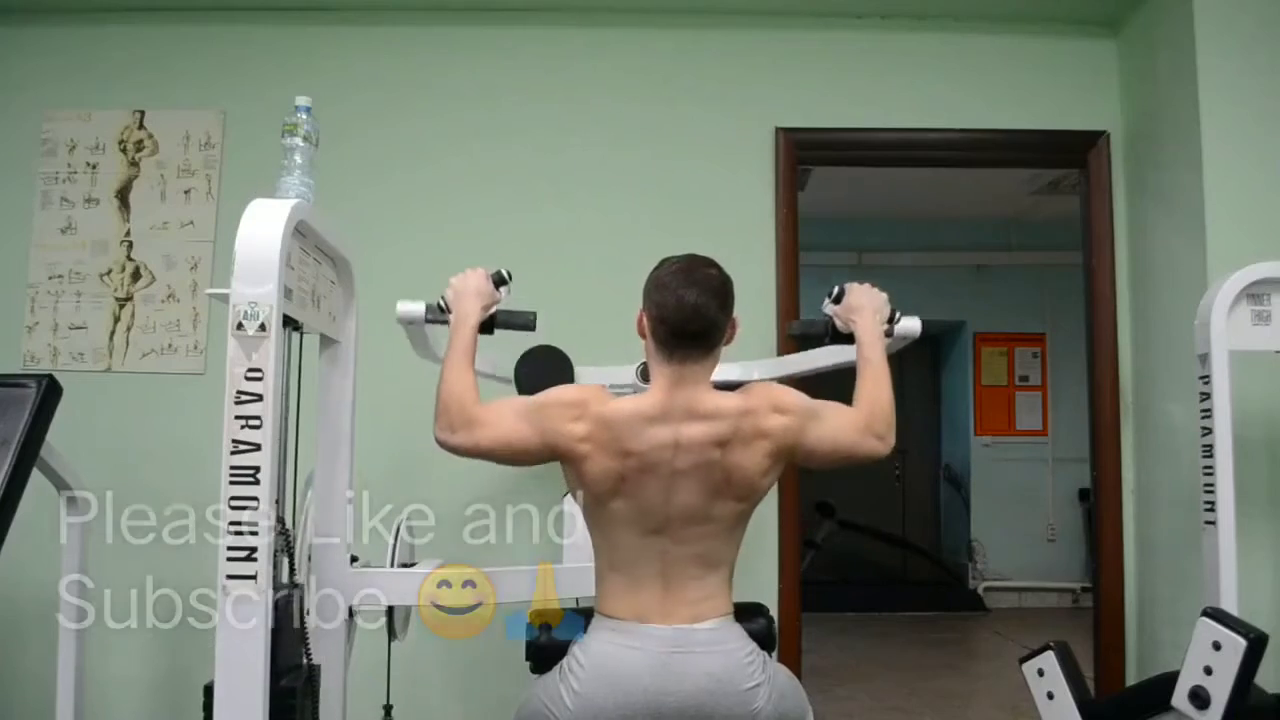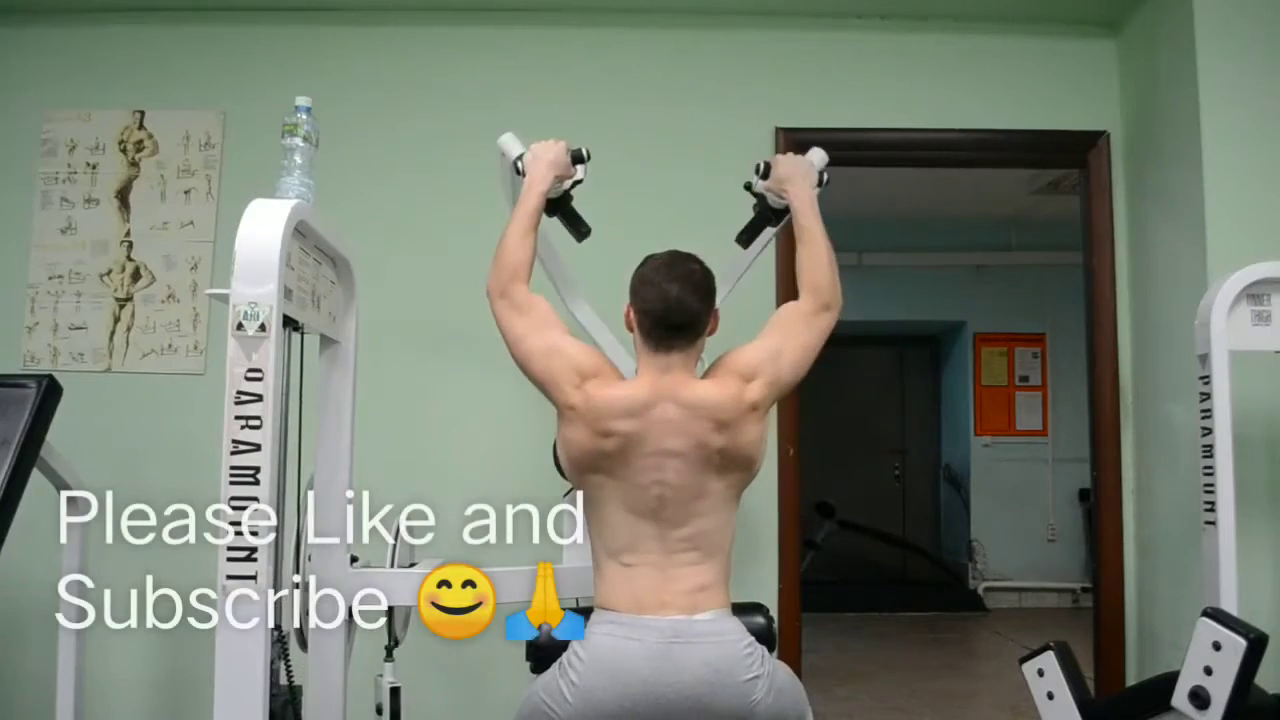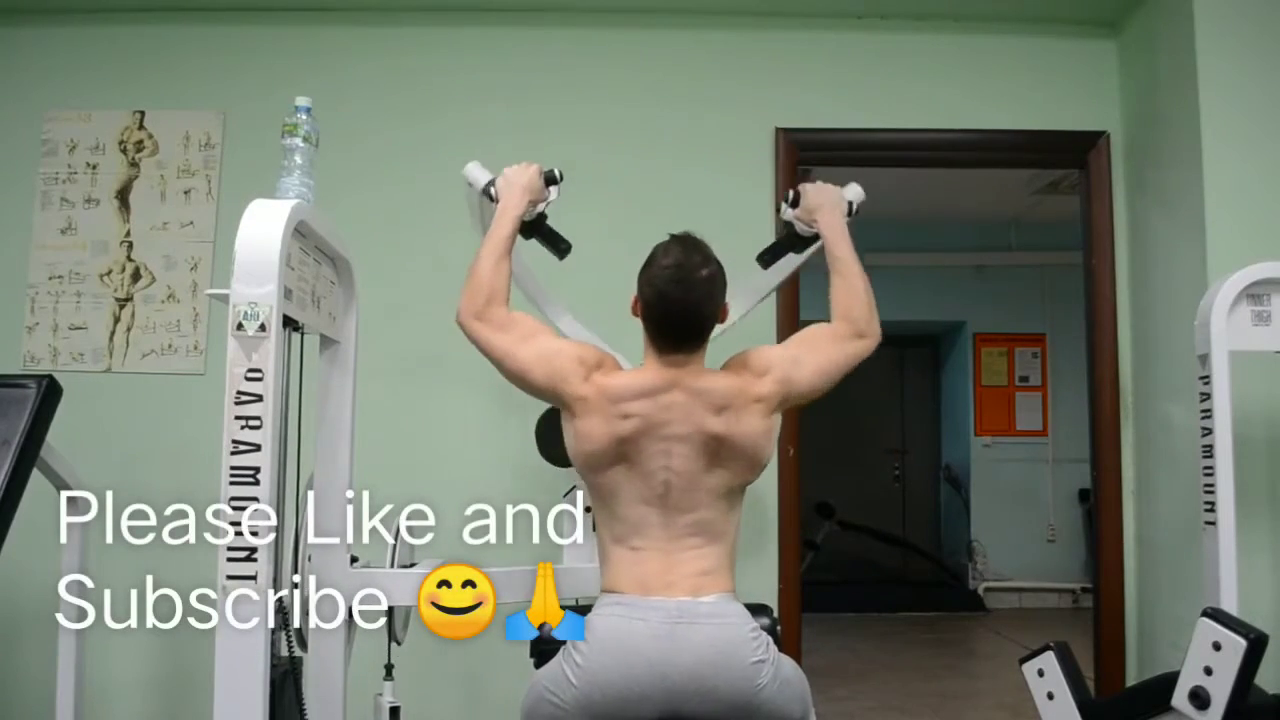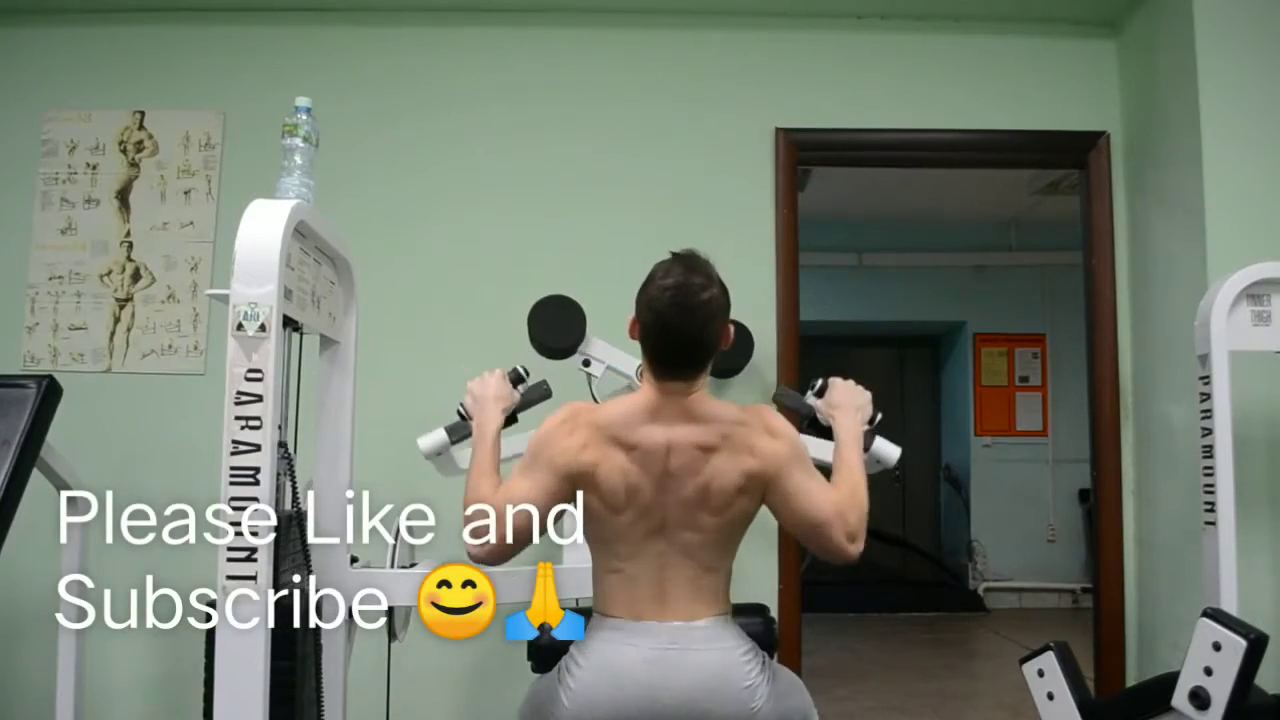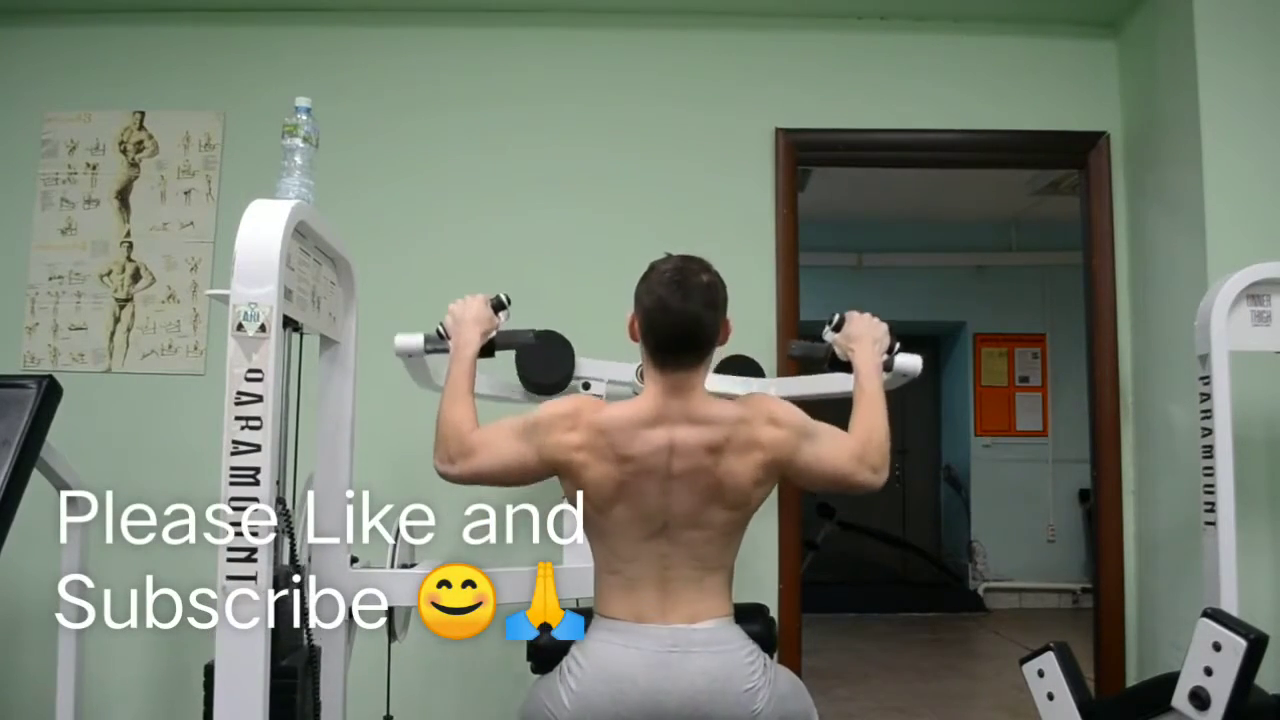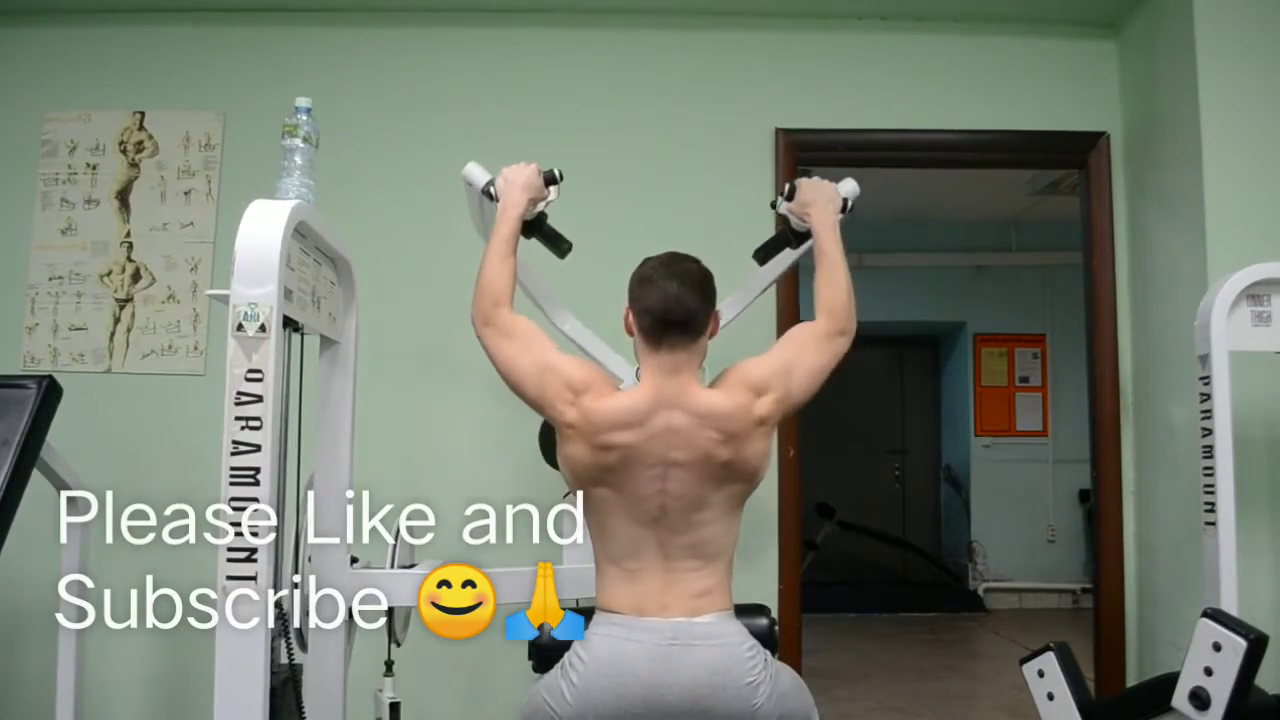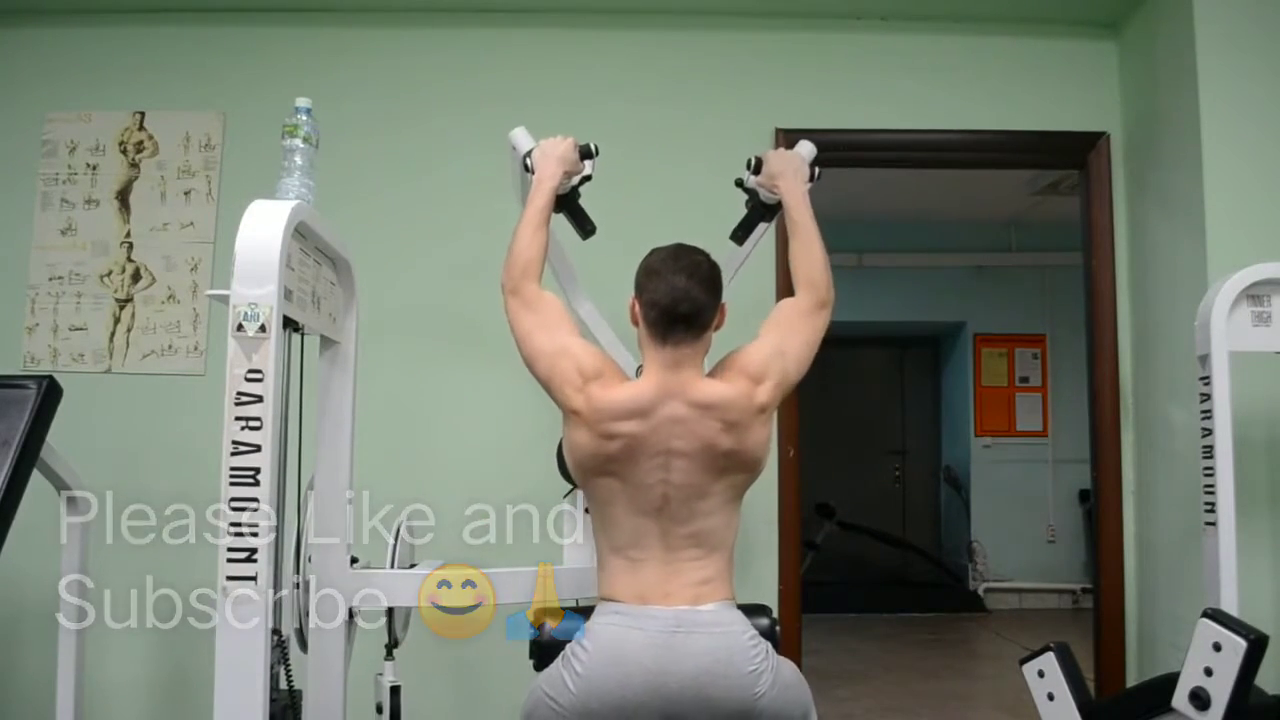
dt=0.7s
person 1, frame 1
left shoulder: (582, 423)
right shoulder: (767, 422)
left elbow: (455, 427)
right elbow: (877, 434)
left wrist: (467, 313)
right wrist: (868, 327)
left hip: (610, 671)
right hip: (724, 671)
person 1, frame 2
left shoulder: (585, 400)
right shoulder: (744, 400)
left elbow: (506, 292)
right elbow: (820, 304)
left wrist: (538, 182)
right wrist: (800, 196)
left hip: (609, 663)
right hip: (722, 661)
person 1, frame 3
left shoulder: (587, 390)
right shoulder: (755, 392)
left elbow: (479, 316)
right elbow: (860, 332)
left wrist: (510, 207)
right wrist: (832, 225)
left hip: (614, 645)
right hip: (727, 643)
person 1, frame 4
left shoulder: (576, 435)
right shoulder: (761, 438)
left elbow: (486, 545)
right elbow: (845, 542)
left wrist: (487, 423)
right wrist: (848, 429)
left hip: (605, 676)
right hip: (721, 674)
person 1, frame 5
left shoulder: (576, 430)
right shoulder: (762, 432)
left elbow: (454, 457)
right elbow: (870, 466)
left wrist: (465, 339)
right wrist: (867, 355)
left hip: (607, 673)
right hip: (723, 673)
person 1, frame 6
left shoulder: (583, 411)
right shoulder: (750, 409)
left elbow: (490, 317)
right elbow: (837, 327)
left wrist: (512, 206)
right wrist: (823, 220)
left hip: (609, 665)
right hip: (723, 662)
person 1, frame 7
left shoulder: (591, 397)
right shoulder: (748, 397)
left elbow: (520, 290)
right elbow: (816, 300)
left wrist: (547, 180)
right wrist: (793, 191)
left hip: (612, 652)
right hip: (725, 650)
